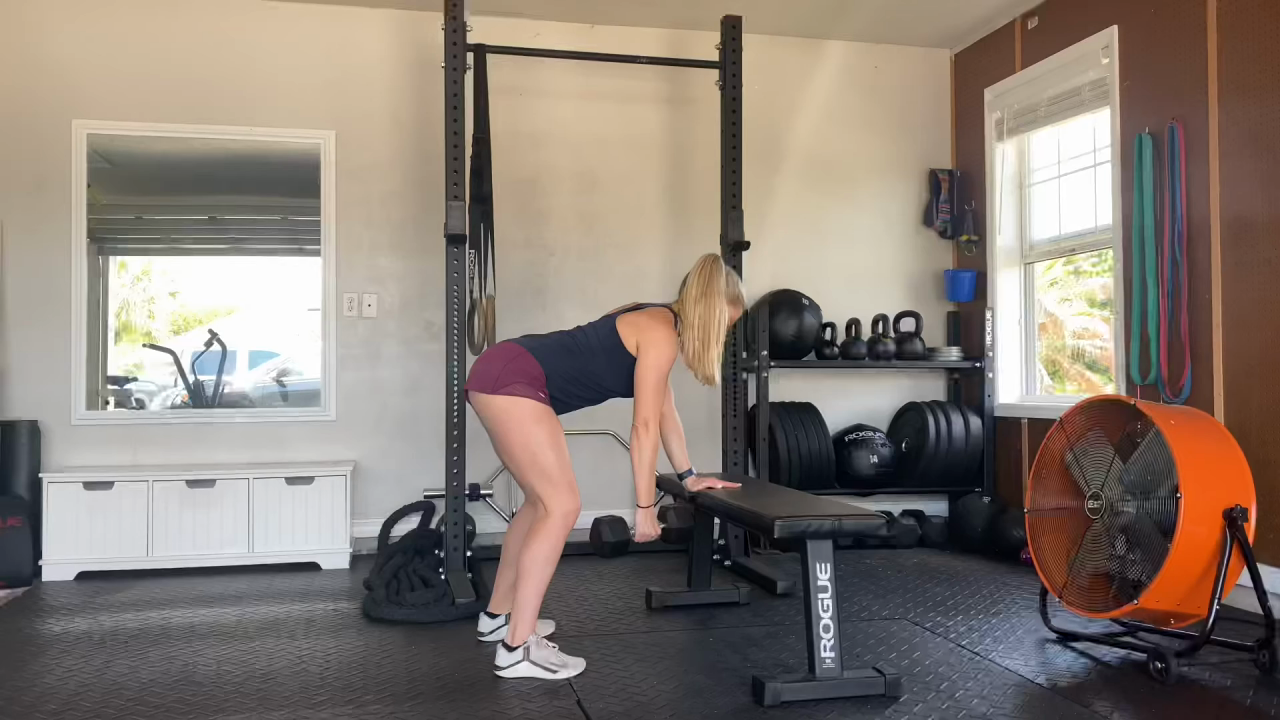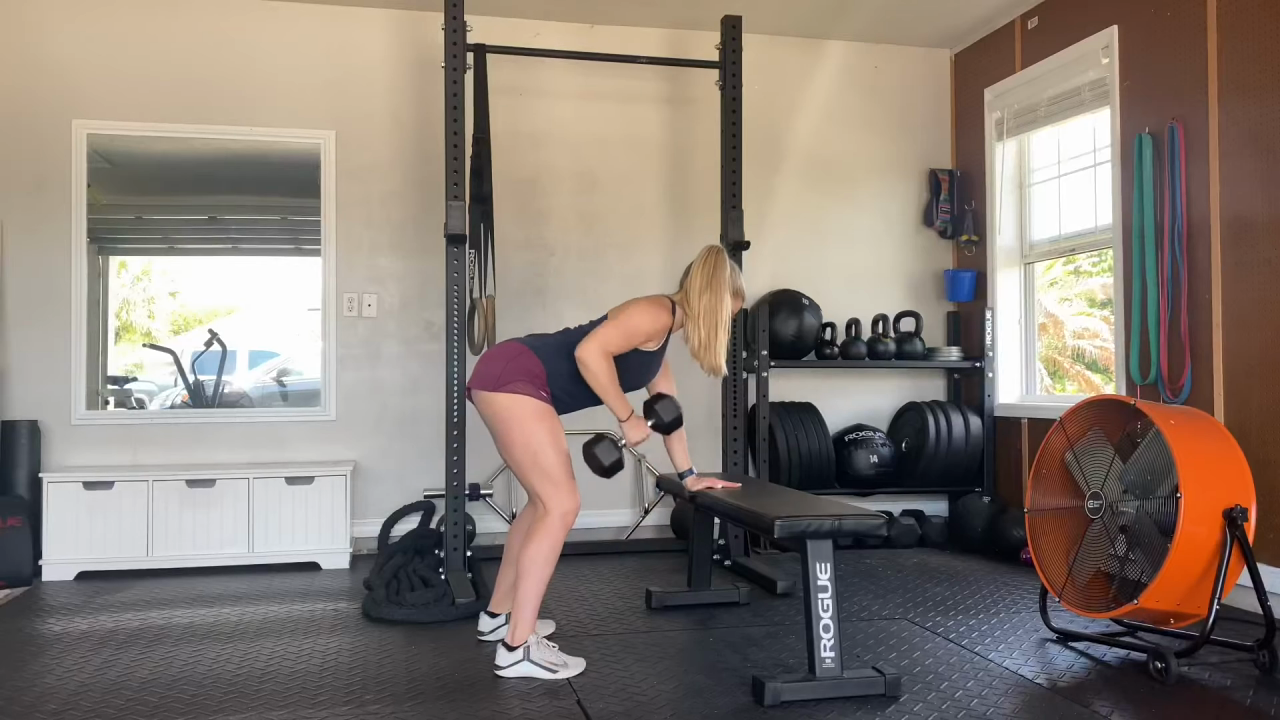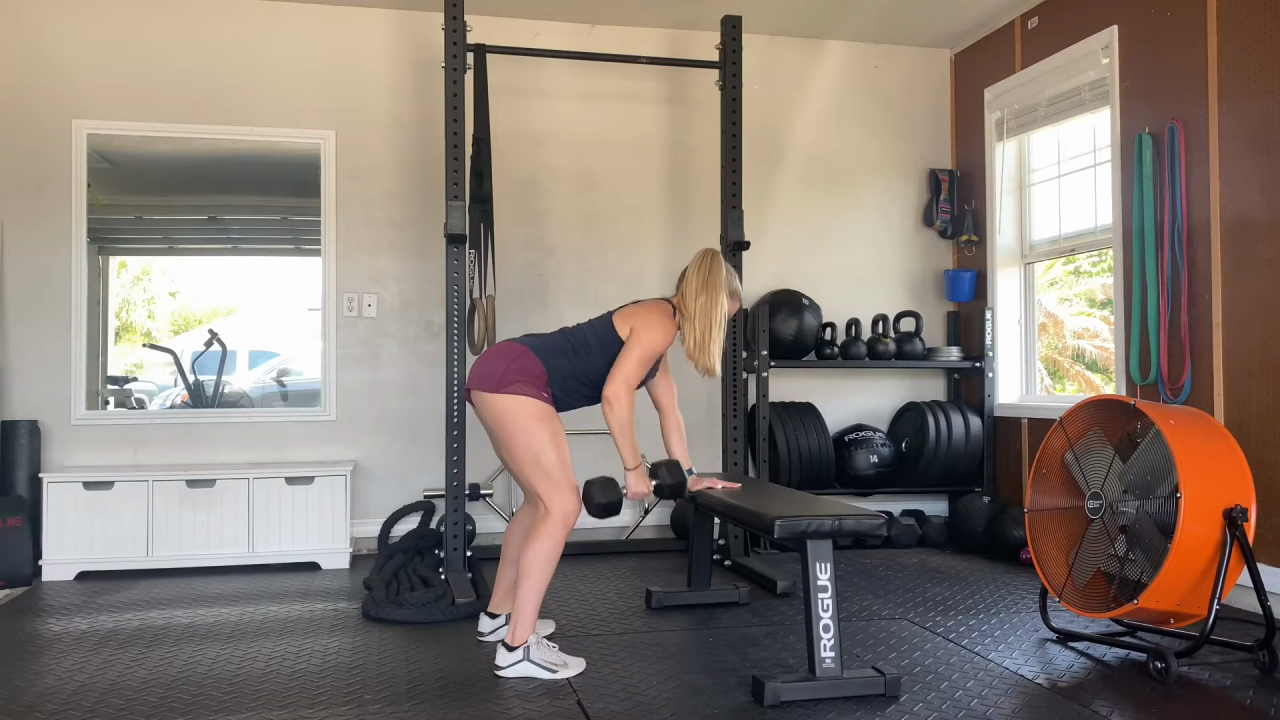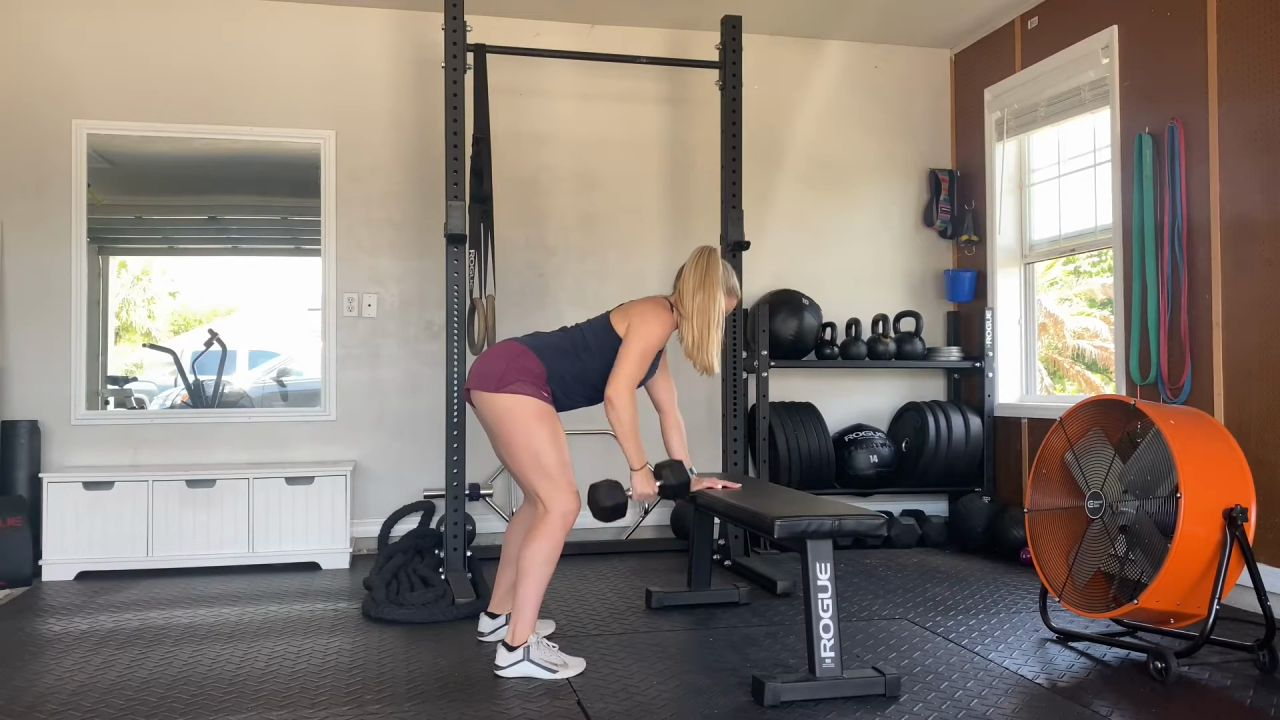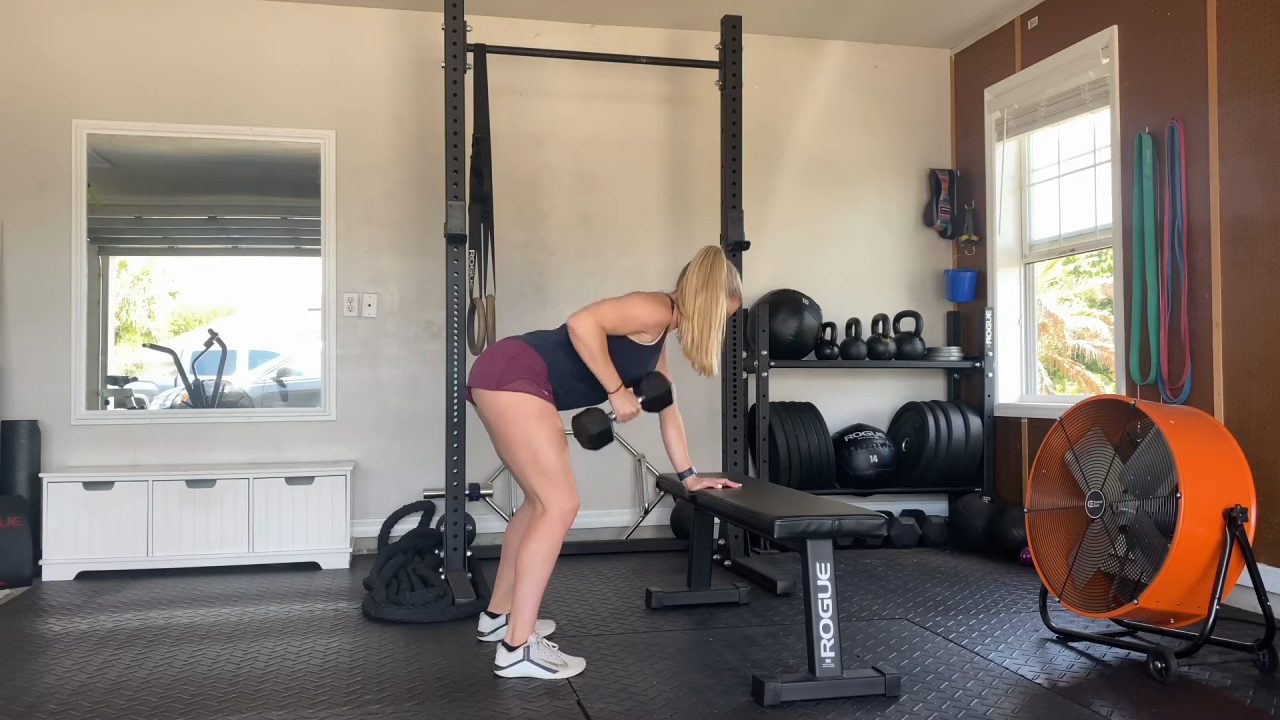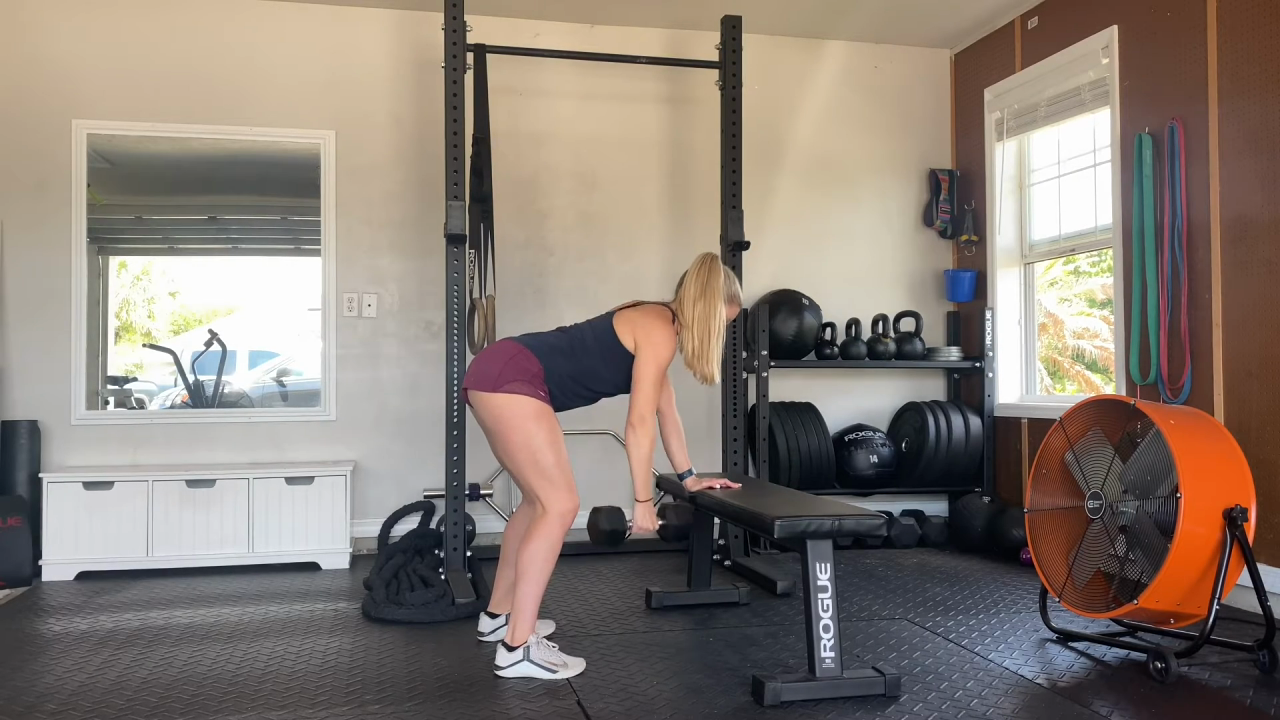
dt=0.7s
person 1, frame 1
left shoulder: (653, 325)
right shoulder: (662, 332)
left elbow: (666, 411)
right elbow: (644, 427)
left wrist: (689, 477)
right wrist: (646, 507)
left hip: (502, 376)
right hip: (512, 378)
left knee: (543, 502)
right knee: (561, 507)
left ankle: (498, 615)
right ankle: (517, 649)
person 1, frame 2
left shoulder: (660, 329)
right shoulder: (657, 313)
right elbow: (589, 351)
left wrist: (688, 476)
right wrist: (628, 419)
left hip: (507, 379)
right hip: (514, 377)
left knee: (546, 501)
right knee: (561, 506)
left ankle: (499, 615)
right ankle: (518, 648)
person 1, frame 3
left shoulder: (656, 329)
right shoulder: (659, 321)
left elbow: (668, 408)
right elbow: (614, 394)
left wrist: (688, 476)
right wrist: (633, 469)
left hip: (504, 377)
right hip: (514, 377)
left knee: (542, 501)
right knee: (562, 507)
left ankle: (498, 615)
right ankle: (518, 647)
person 1, frame 4
left shoulder: (656, 328)
right shoulder: (657, 317)
left elbow: (668, 408)
right elbow: (617, 394)
left wrist: (686, 477)
right wrist: (639, 468)
left hip: (506, 378)
right hip: (514, 377)
left knee: (543, 500)
right knee: (561, 506)
left ankle: (499, 614)
right ankle: (518, 647)
person 1, frame 5
left shoulder: (656, 333)
right shoulder: (655, 310)
left elbow: (665, 405)
right elbow: (581, 322)
left wrist: (688, 476)
right wrist: (616, 391)
left hip: (508, 377)
right hip: (514, 374)
left knee: (542, 501)
right knee: (559, 506)
left ankle: (499, 615)
right ankle: (517, 647)
person 1, frame 6
left shoulder: (654, 327)
right shoulder: (660, 329)
left elbow: (666, 410)
right elbow: (639, 422)
left wrist: (688, 477)
right wrist: (644, 501)
left hip: (500, 376)
right hip: (511, 378)
left knee: (540, 501)
right knee: (560, 506)
left ankle: (499, 614)
right ankle: (518, 647)
